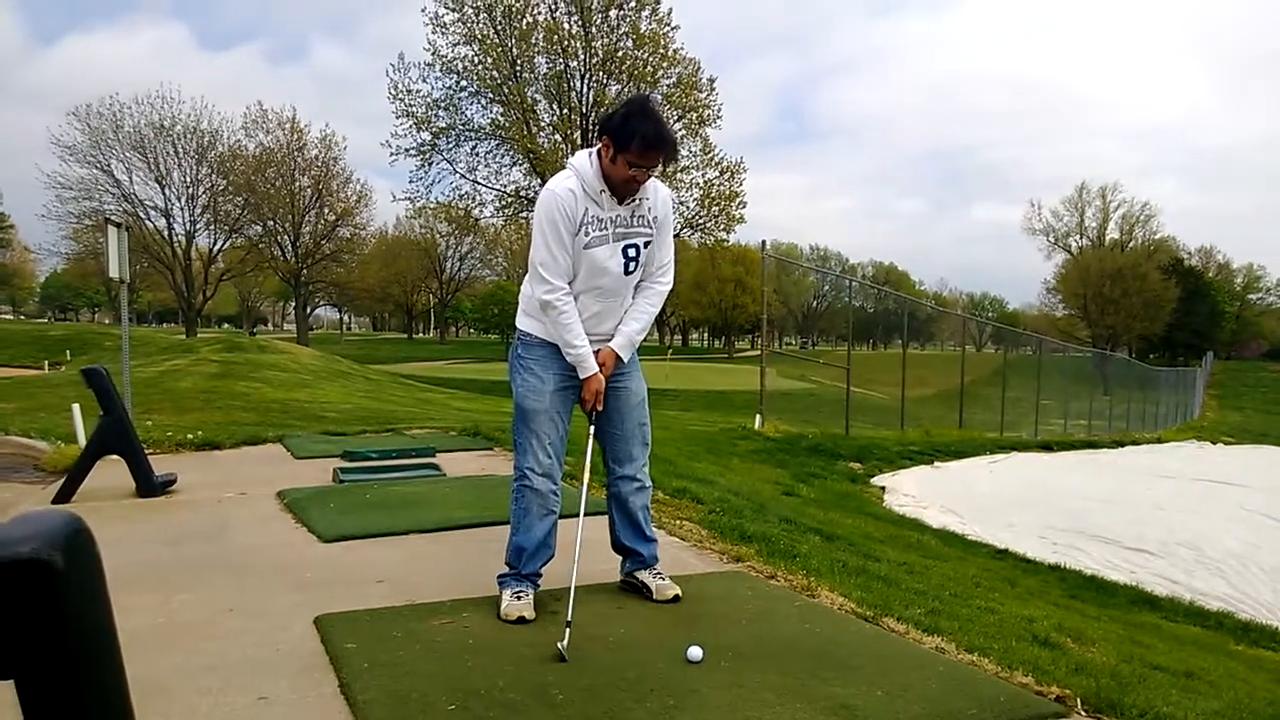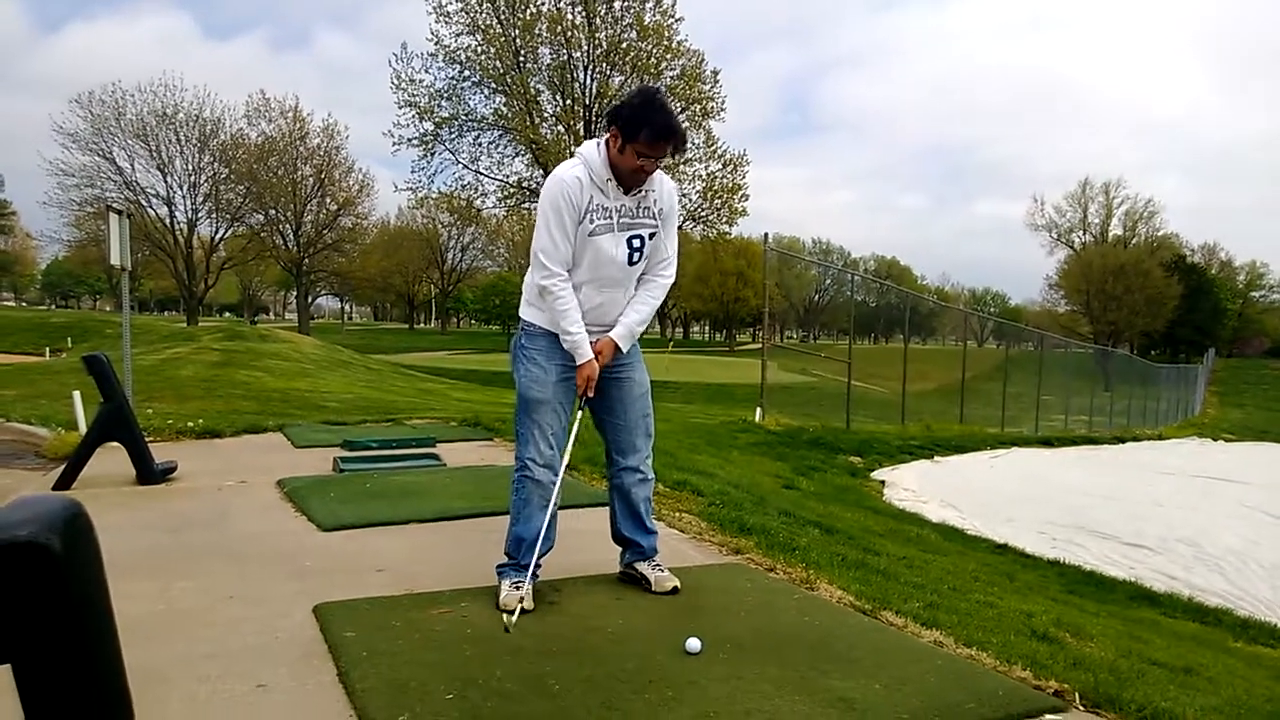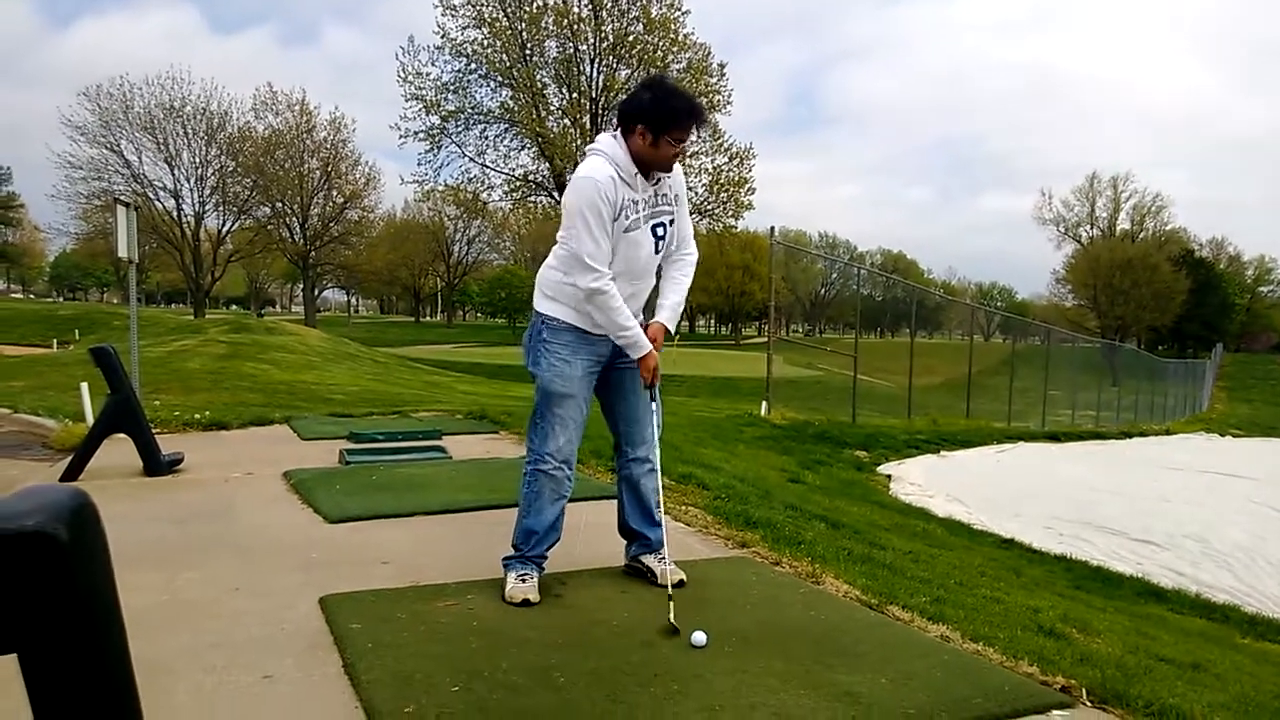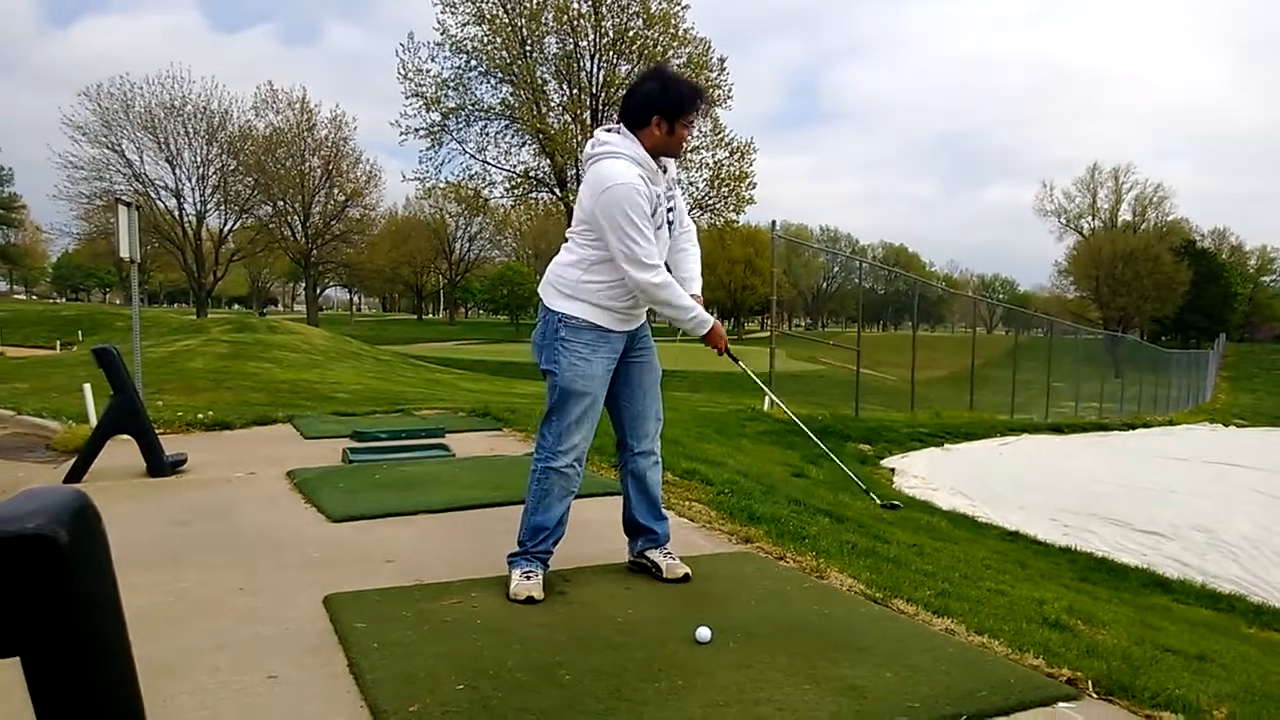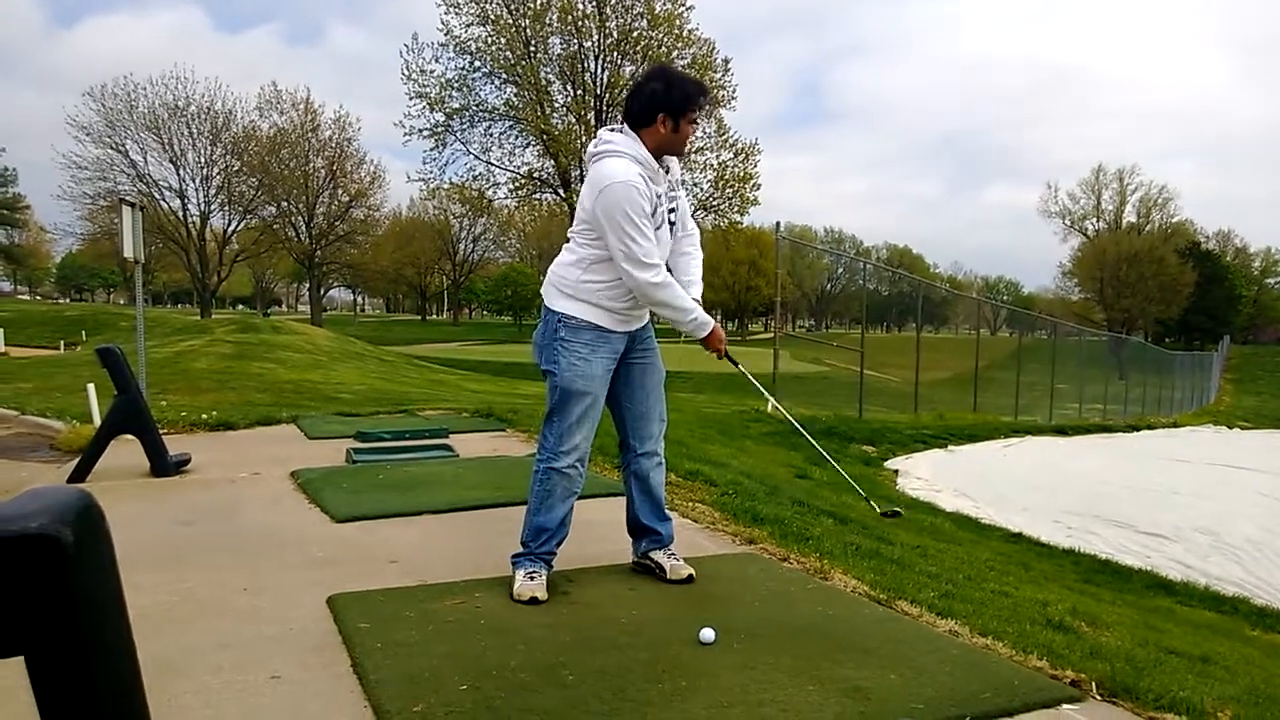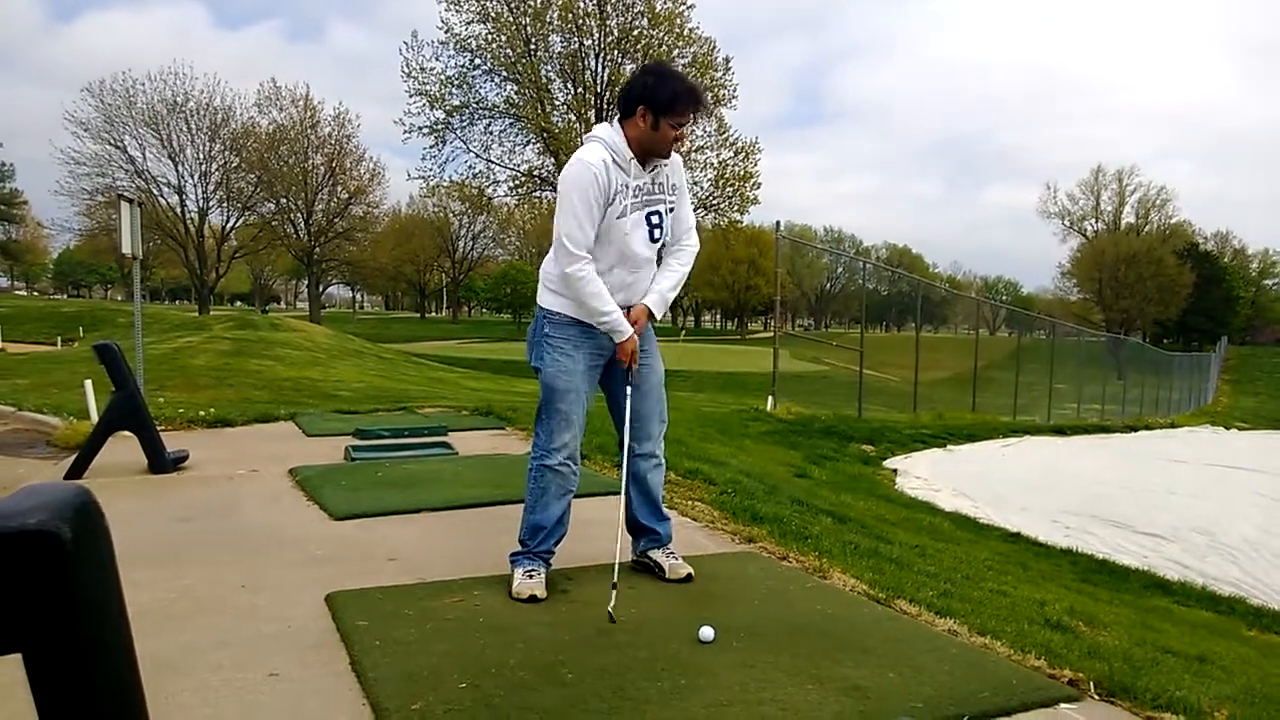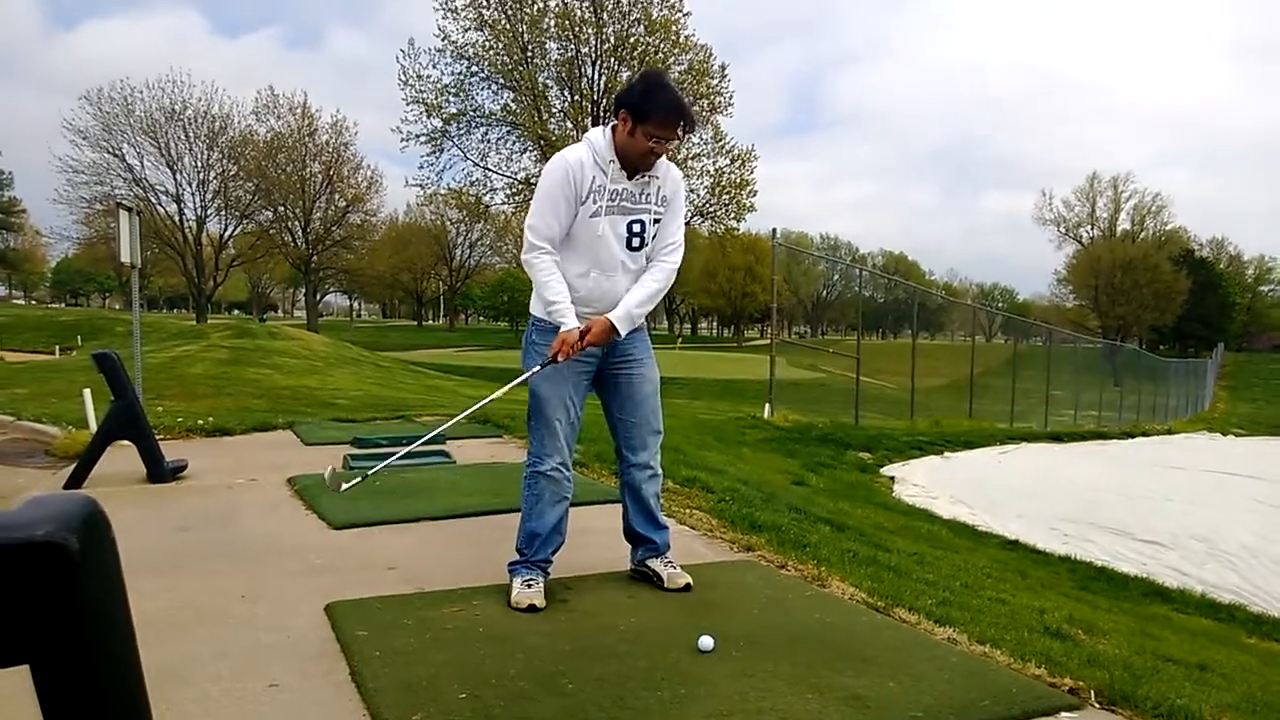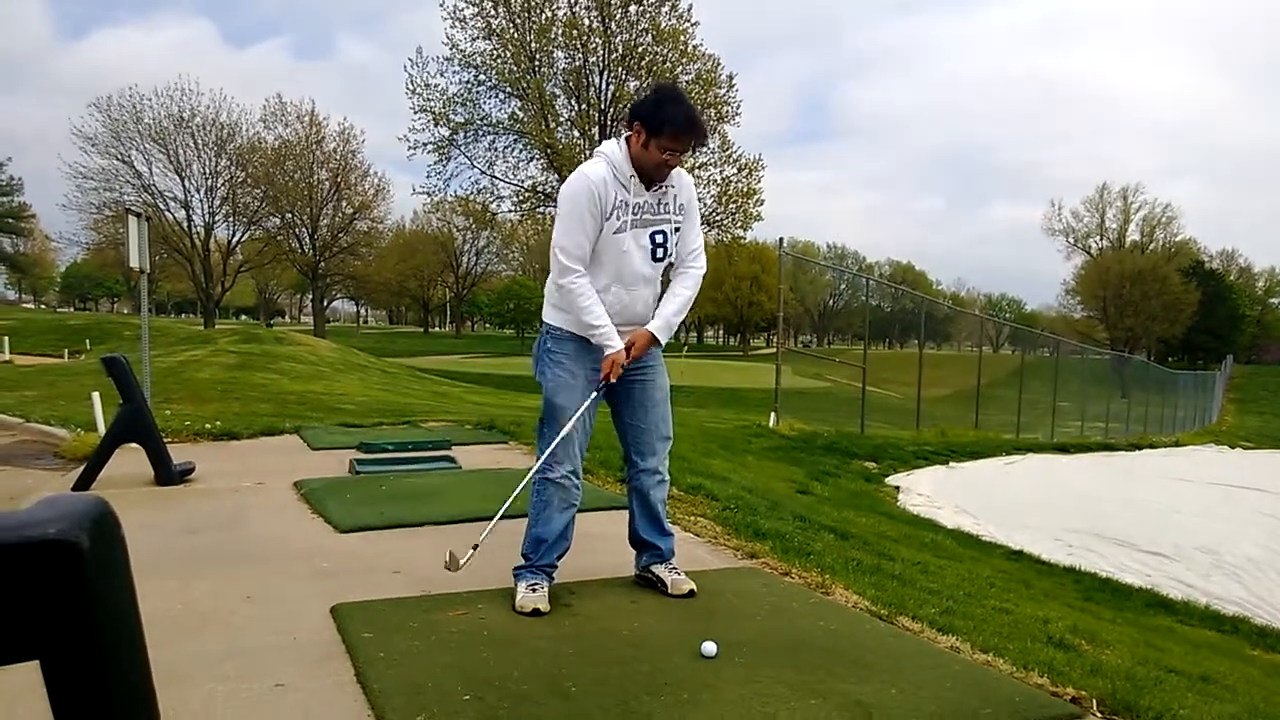
dt=0.3s
person 1, frame 1
left shoulder: (657, 199)
right shoulder: (562, 195)
left elbow: (656, 282)
right elbow: (551, 291)
left wrist: (616, 350)
right wrist: (586, 366)
left hip: (617, 349)
right hip: (548, 346)
left knee: (631, 464)
right knee: (539, 471)
left ankle: (640, 564)
right ankle: (520, 579)
person 1, frame 2
left shoulder: (663, 192)
right shoulder: (568, 182)
left elbow: (660, 274)
right elbow: (550, 277)
left wrist: (615, 339)
right wrist: (580, 353)
left hip: (618, 340)
right hip: (551, 336)
left knee: (633, 455)
right knee: (540, 461)
left ankle: (639, 555)
right ankle: (518, 570)
person 1, frame 3
left shoulder: (671, 179)
right shoulder: (596, 180)
left elbow: (682, 252)
right elbow: (593, 280)
left wrist: (662, 323)
right wrist: (640, 346)
left hip: (630, 327)
right hip: (568, 327)
left knee: (641, 447)
right knee: (554, 453)
left ankle: (644, 548)
right ankle: (525, 562)
person 1, frame 4
left shoulder: (661, 165)
right shoulder: (619, 181)
left elbow: (681, 230)
right elbow: (645, 276)
left wrist: (695, 293)
right wrist: (701, 324)
left hip: (630, 322)
right hip: (579, 322)
left knee: (643, 441)
right knee: (565, 449)
left ankle: (648, 543)
right ankle: (530, 559)
person 1, frame 5
left shoulder: (666, 166)
right shoulder: (620, 180)
left elbow: (684, 234)
right elbow: (644, 274)
left wrist: (694, 297)
right wrist: (700, 325)
left hip: (634, 324)
right hip: (581, 324)
left knee: (647, 441)
right knee: (567, 450)
left ankle: (652, 543)
right ankle: (533, 560)
person 1, frame 6
left shoulder: (671, 168)
right shoulder: (590, 166)
left elbow: (683, 243)
right elbow: (573, 262)
left wrist: (649, 307)
right wrist: (617, 330)
left hip: (635, 323)
right hip: (570, 323)
left knee: (647, 440)
right knee: (559, 448)
left ankle: (651, 543)
right ankle: (532, 558)
person 1, frame 7
left shoulder: (669, 181)
right shoulder: (571, 165)
left elbow: (665, 262)
right elbow: (538, 250)
left wrist: (615, 320)
right wrist: (566, 322)
left hip: (627, 332)
right hip: (559, 331)
left knee: (643, 450)
right knee: (551, 457)
left ankle: (650, 552)
right ankle: (530, 568)
person 1, frame 8
left shoulder: (681, 188)
right shoulder: (591, 181)
left elbow: (690, 267)
right elbow: (568, 273)
left wrist: (654, 331)
right wrist: (607, 343)
left hip: (642, 340)
right hip: (576, 339)
left knee: (651, 456)
right knee: (561, 462)
left ankle: (654, 557)
right ankle: (535, 571)
